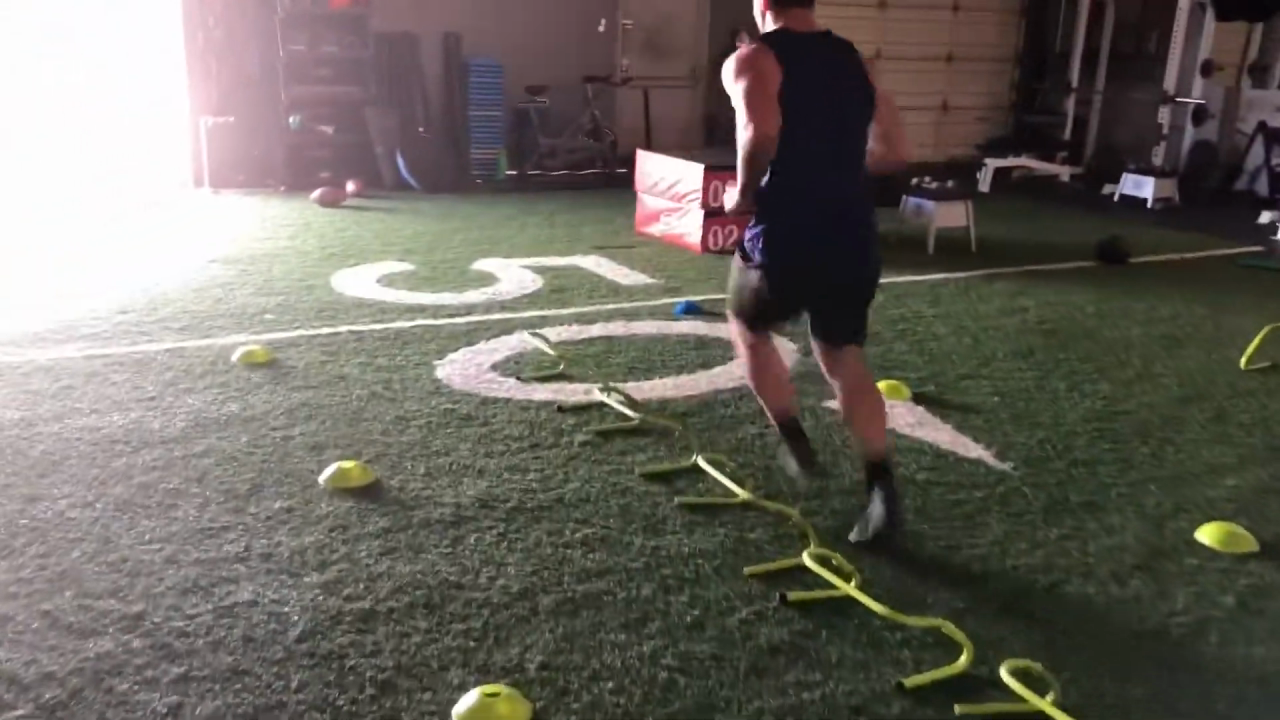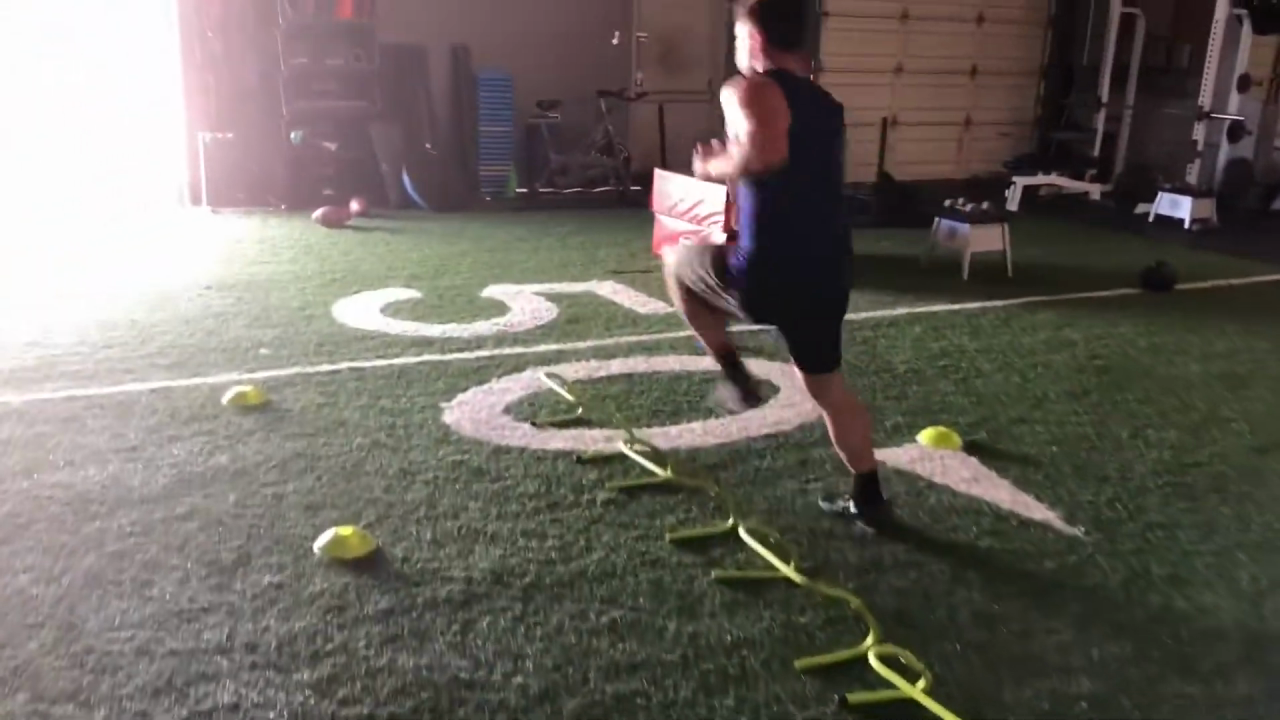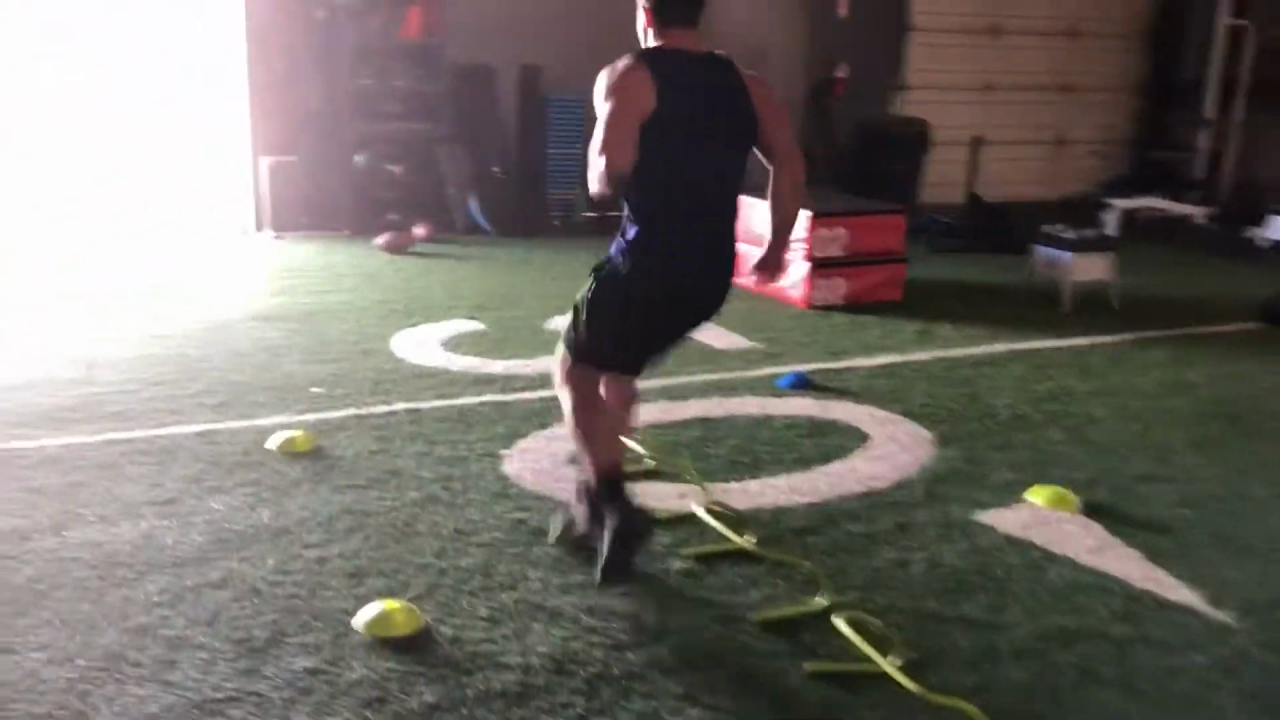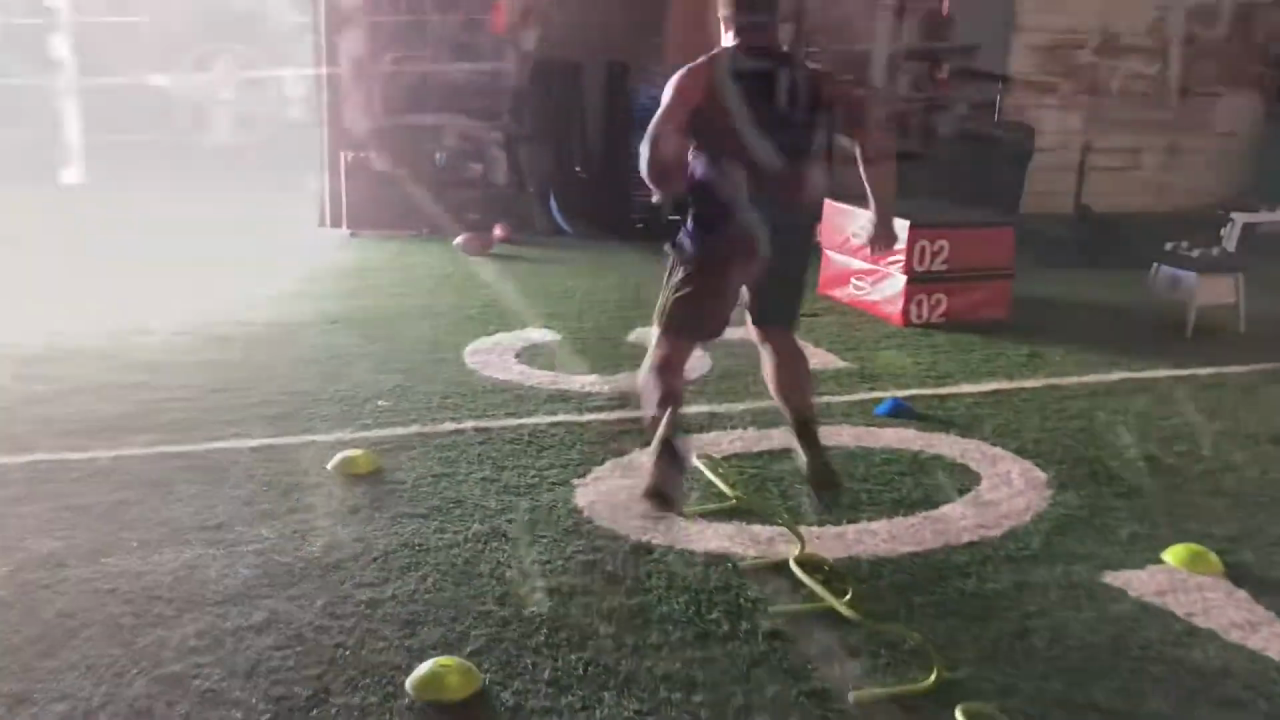
dt=0.5s
person 1, frame 1
left shoulder: (753, 61)
right shoulder: (853, 62)
left elbow: (761, 130)
right elbow: (890, 154)
left wrist: (745, 189)
left hip: (785, 246)
right hip: (853, 246)
left knee: (747, 325)
right knee: (846, 365)
left ankle: (796, 441)
right ankle: (882, 489)
person 1, frame 2
left shoulder: (750, 90)
right shoulder: (828, 107)
left elbow: (762, 151)
left wrist: (713, 167)
left hip: (769, 273)
right hip: (828, 275)
left knee: (678, 264)
right knee: (827, 383)
left ankle: (734, 373)
right ankle: (868, 496)
person 1, frame 3
left shoulder: (627, 78)
right shoulder: (747, 88)
left elbow: (609, 169)
right elbow: (791, 176)
left wrist: (608, 185)
right wrist: (777, 245)
left hip: (647, 268)
right hip: (708, 278)
left knee: (576, 371)
right knee: (613, 379)
left ankle: (618, 509)
person 1, frame 4
left shoulder: (699, 76)
right shoulder: (814, 82)
left elbow: (655, 159)
right elbow: (868, 139)
left wrist: (674, 188)
right wrist: (884, 212)
left hip: (719, 239)
right hip: (788, 238)
left knee: (671, 350)
right knee: (776, 341)
left ankle: (667, 437)
right ankle: (811, 452)
